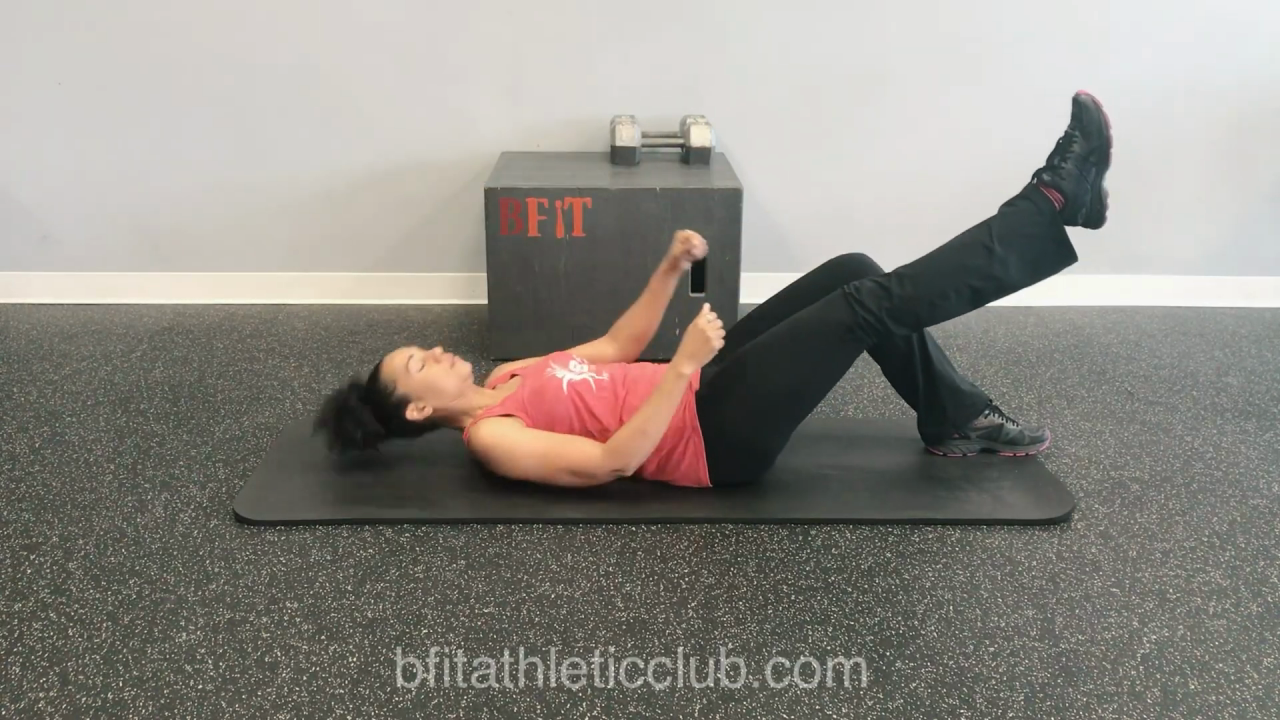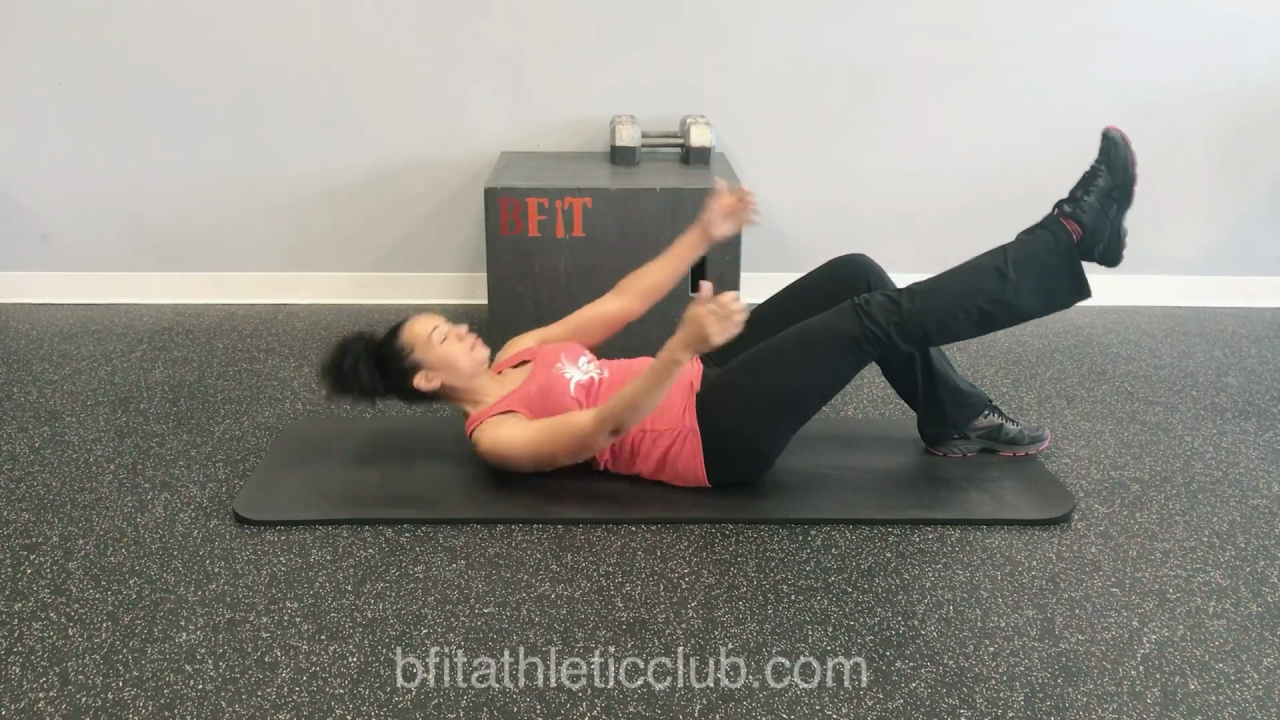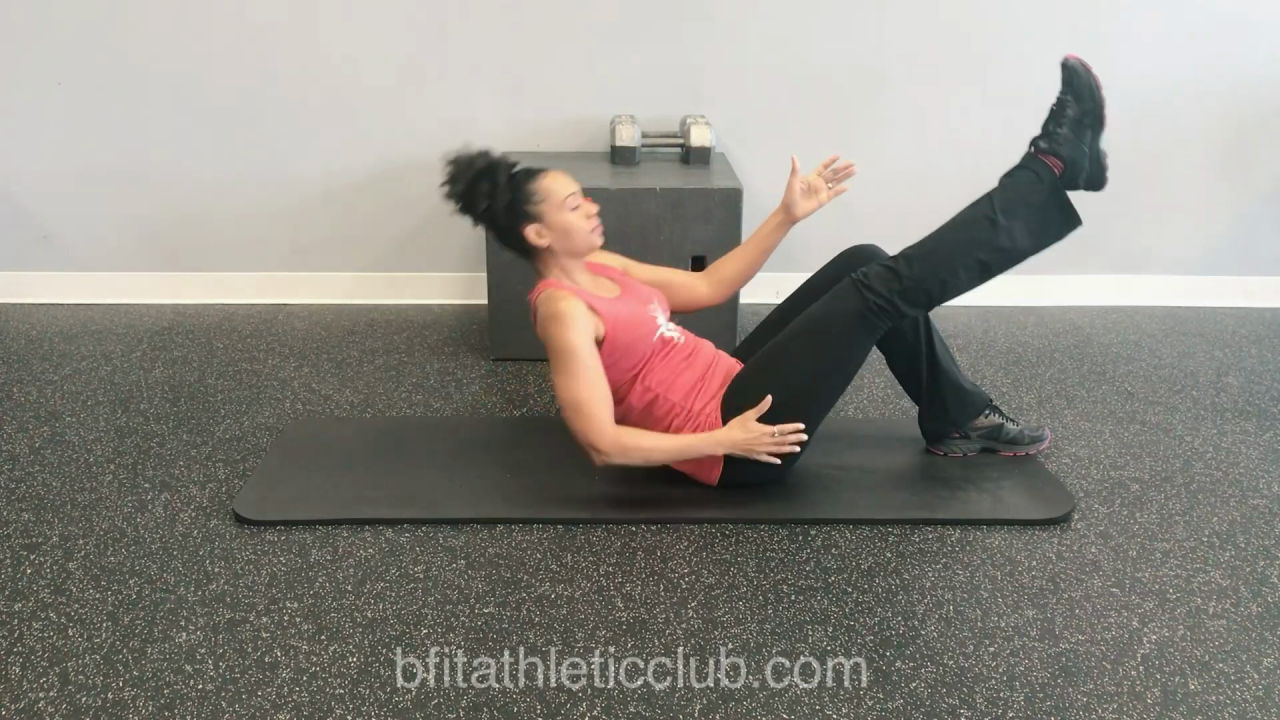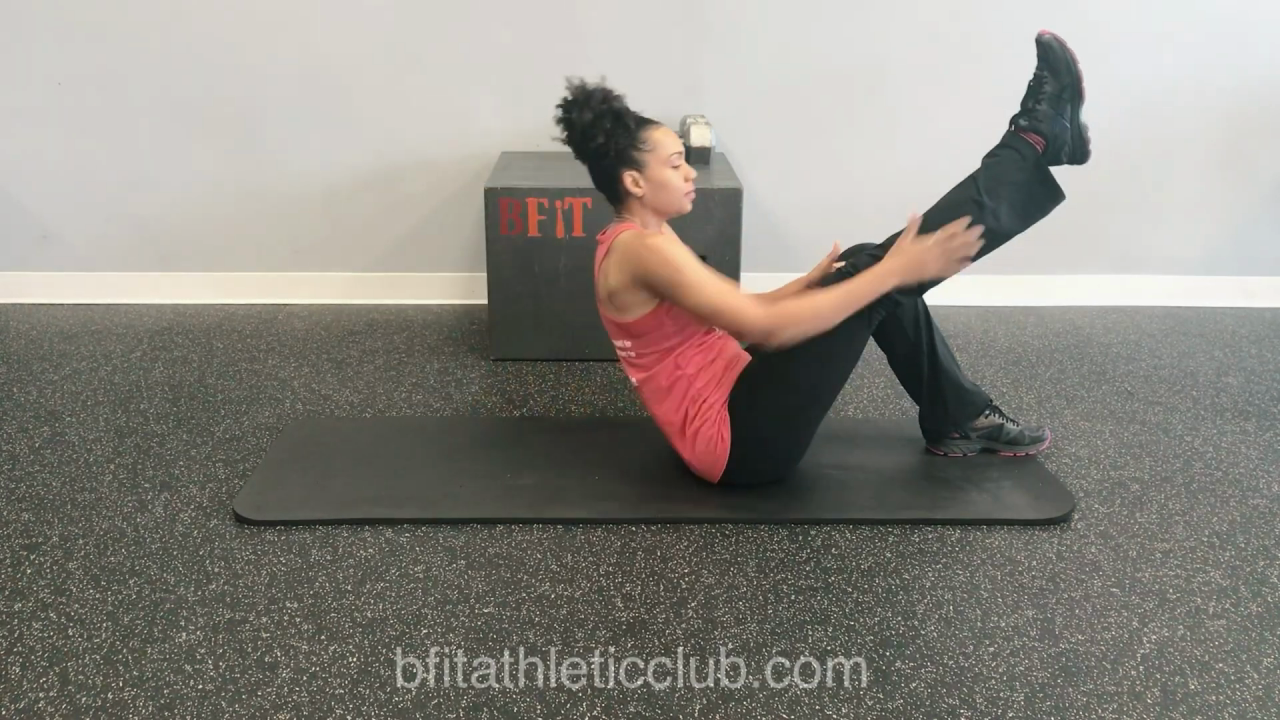
dt=0.4s
person 1, frame 1
left shoulder: (504, 381)
right shoulder: (488, 438)
left elbow: (621, 346)
right elbow: (616, 462)
left wrist: (669, 270)
right wrist: (686, 360)
left hip: (699, 392)
right hip: (714, 438)
left knee: (855, 273)
right knee: (871, 307)
left ankle: (956, 421)
right ankle: (1050, 203)
person 1, frame 2
left shoulder: (516, 355)
right shoulder: (492, 433)
left elbow: (620, 303)
right elbow: (604, 428)
left wrist: (700, 234)
right wrist: (682, 346)
left hip: (704, 391)
right hip: (715, 440)
left knee: (853, 274)
right knee: (878, 319)
left ankle: (956, 422)
right ankle: (1069, 236)
person 1, frame 3
left shoulder: (591, 267)
right shoulder: (563, 308)
left elbow: (704, 286)
right elbow: (601, 441)
left wrist: (784, 213)
right wrist: (725, 442)
left hip: (727, 390)
right hip: (730, 442)
left knee: (864, 263)
right knee: (885, 288)
left ankle: (959, 424)
right ankle: (1052, 164)
person 1, frame 4
left shoulder: (638, 237)
right shoulder: (644, 253)
left elbow: (735, 316)
right elbow: (771, 329)
left wrist: (811, 282)
right wrist: (889, 274)
left hip: (730, 410)
right hip: (741, 442)
left knee: (870, 273)
right knee: (881, 276)
left ankle: (959, 423)
right ankle: (1034, 142)
